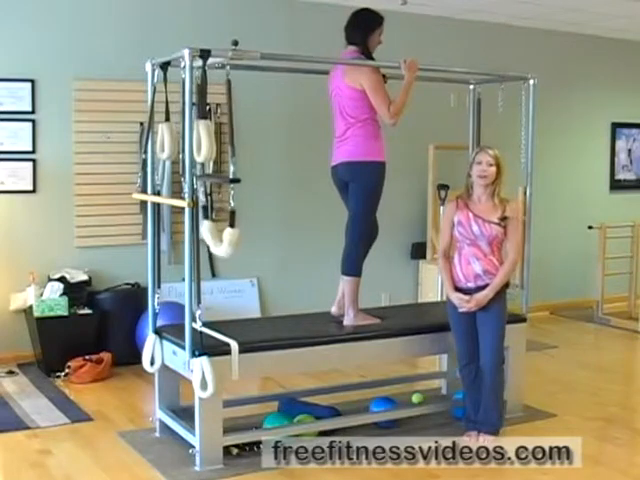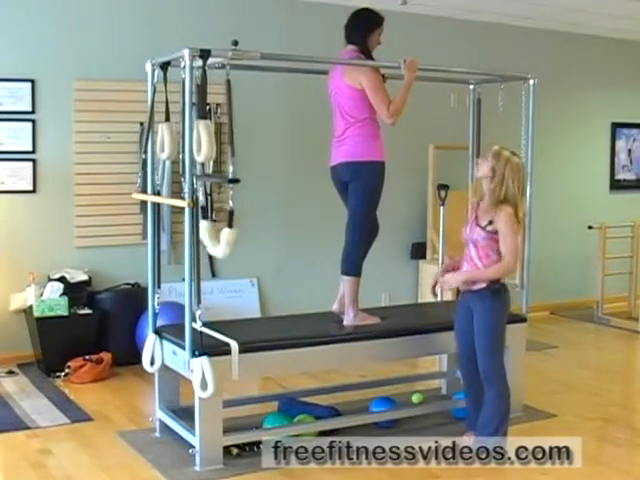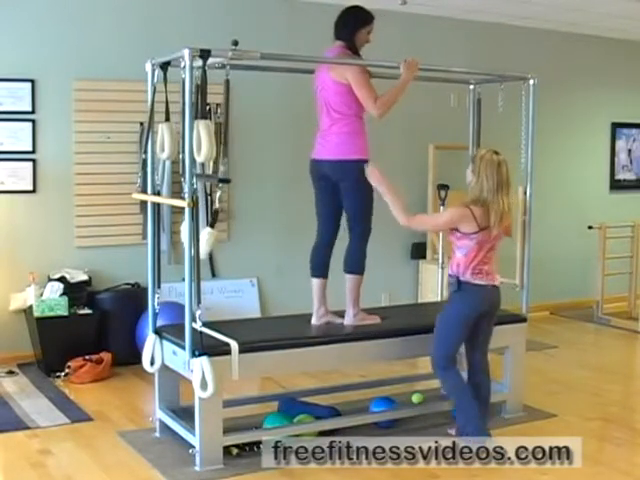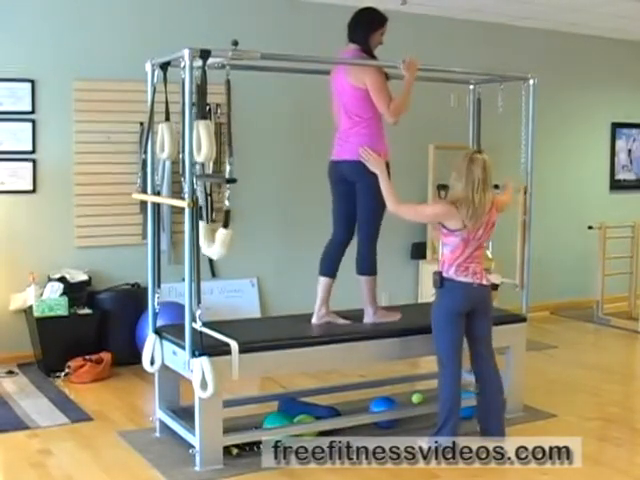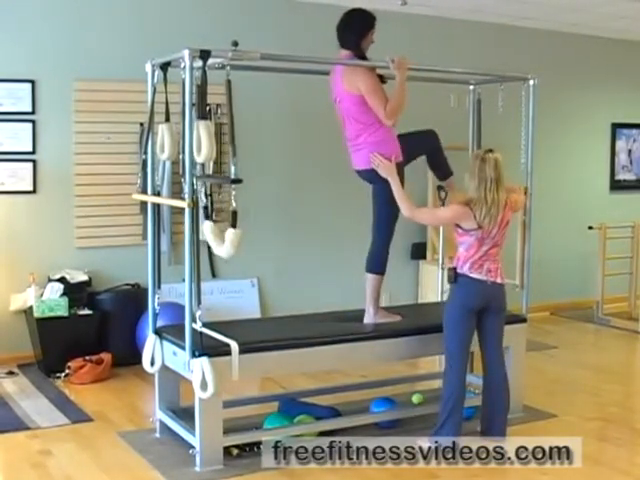
dt=1s
person 1, frame 1
left shoulder: (337, 70)
right shoulder: (365, 69)
right elbow: (390, 115)
left wrist: (388, 80)
right wrist: (409, 79)
left hip: (341, 162)
right hip: (364, 161)
left knee: (364, 230)
right knee: (358, 233)
left ankle: (341, 303)
right ankle: (352, 312)
person 1, frame 2
left shoulder: (336, 69)
right shoulder: (363, 68)
right elbow: (389, 115)
left wrist: (378, 81)
right wrist: (408, 79)
left hip: (340, 162)
right hip: (363, 160)
left knee: (365, 229)
right knee: (358, 233)
left ankle: (343, 300)
right ankle: (352, 311)
person 1, frame 3
left shoulder: (324, 64)
right shoulder: (349, 63)
right elbow: (376, 108)
right wrist: (405, 78)
left hip: (321, 159)
right hip: (348, 160)
left knee: (325, 234)
right knee: (359, 234)
left ankle: (319, 310)
right ankle: (353, 311)
person 1, frame 4
left shoulder: (338, 68)
right shoulder: (367, 67)
right elbow: (391, 115)
right wrist: (409, 79)
left hip: (340, 161)
right hip: (366, 160)
left knee: (340, 235)
right knee: (367, 236)
left ankle: (321, 309)
right ankle: (371, 310)
person 1, frame 5
left shoulder: (337, 72)
right shoulder: (360, 72)
right elbow: (389, 118)
right wrist: (401, 78)
left hip: (363, 160)
right hip: (382, 160)
left knee: (429, 138)
right knee: (382, 235)
left ankle: (454, 192)
right ankle: (372, 311)
person 2, frame 1
left shoulder: (508, 209)
right shoulder: (454, 206)
left elbow: (513, 257)
right elbow: (443, 253)
left wrist: (487, 293)
right wrist: (451, 291)
left hip: (492, 294)
right hip: (459, 294)
left knee: (491, 362)
right knee: (467, 361)
left ankle: (489, 426)
right ankle: (473, 422)
person 2, frame 2
left shoulder: (504, 212)
right shoulder: (478, 205)
left elbow: (508, 264)
left wrist: (463, 276)
right wrist: (447, 268)
left hip: (489, 297)
right hip: (467, 296)
left knee: (490, 369)
right knee: (467, 363)
left ankle: (491, 437)
right ankle: (477, 425)
person 2, frame 3
left shoulder: (463, 214)
right shoulder: (501, 212)
left elbow: (408, 221)
left wrist: (383, 187)
left hip: (467, 293)
right hip: (491, 292)
left knee: (442, 362)
right knee: (478, 361)
left ankle: (475, 431)
right ankle: (470, 429)
person 2, frame 4
left shoulder: (448, 210)
right shoulder: (492, 206)
left elbow: (395, 208)
right elbow: (507, 196)
left wrist: (380, 172)
right wrist: (509, 187)
left hip: (453, 291)
right hip: (481, 291)
left knee: (449, 366)
right knee: (485, 362)
left ankle: (445, 440)
right ankle: (494, 432)
person 2, frame 5
left shoulder: (464, 211)
right shoulder: (507, 206)
left elbow: (411, 212)
right elbow: (519, 195)
left wrist: (392, 177)
right wrist: (506, 187)
left hip: (466, 288)
right hip: (495, 289)
left knee: (455, 365)
right knee: (494, 361)
left ankle: (446, 437)
right ankle: (495, 432)
